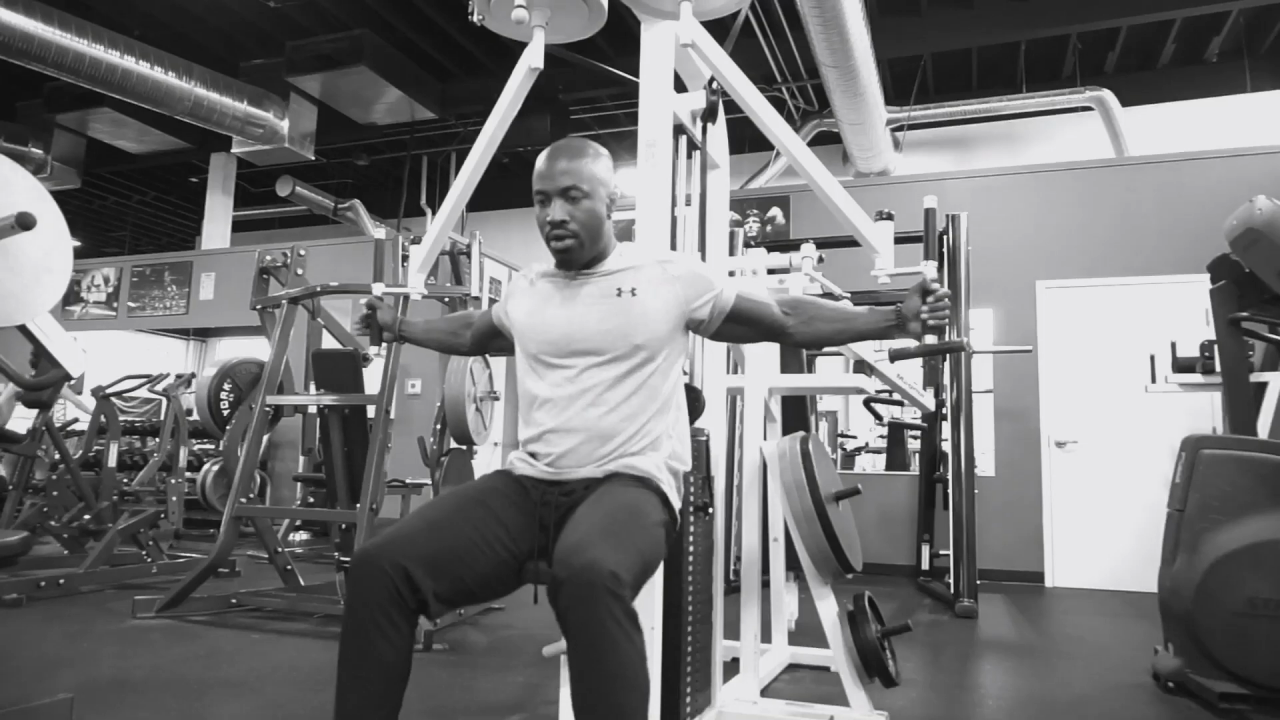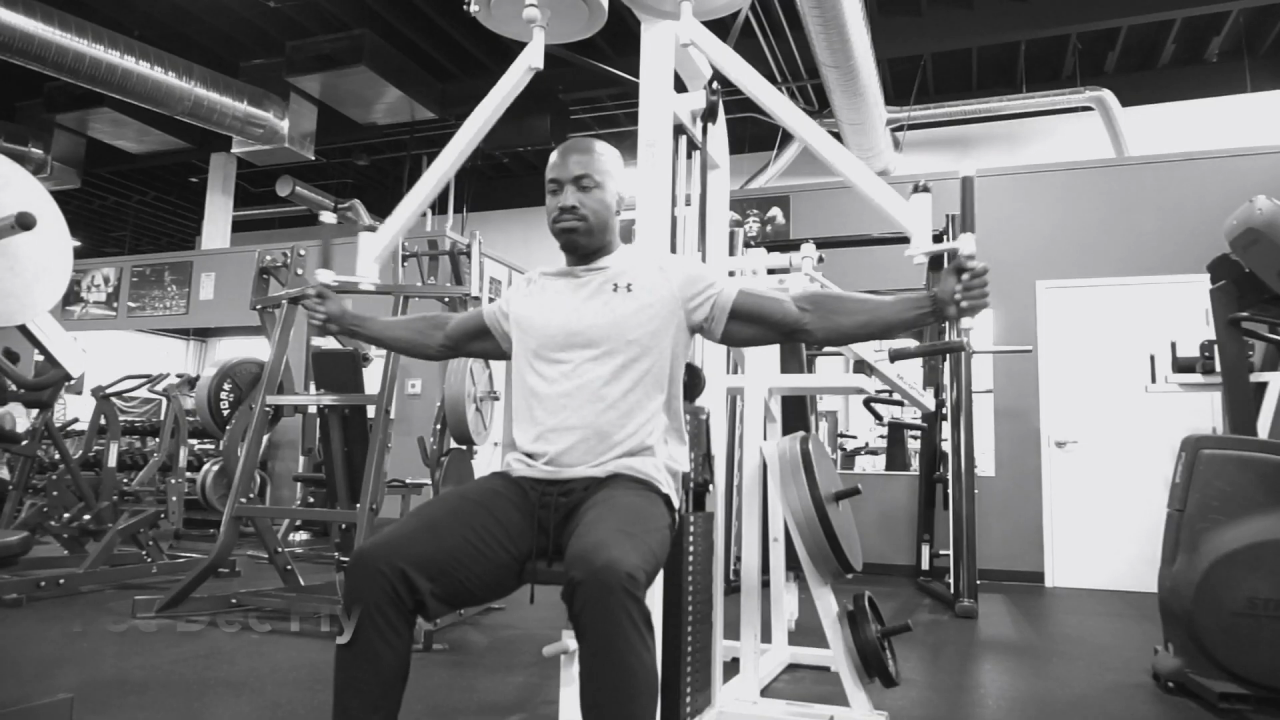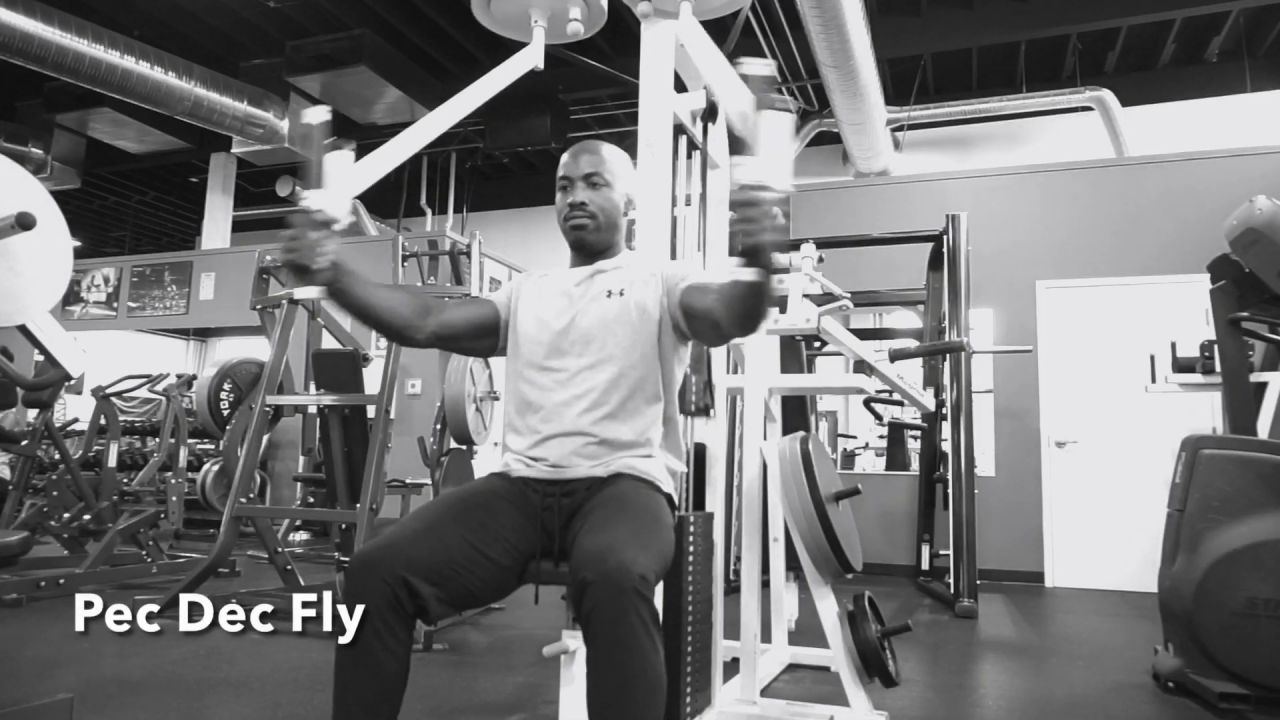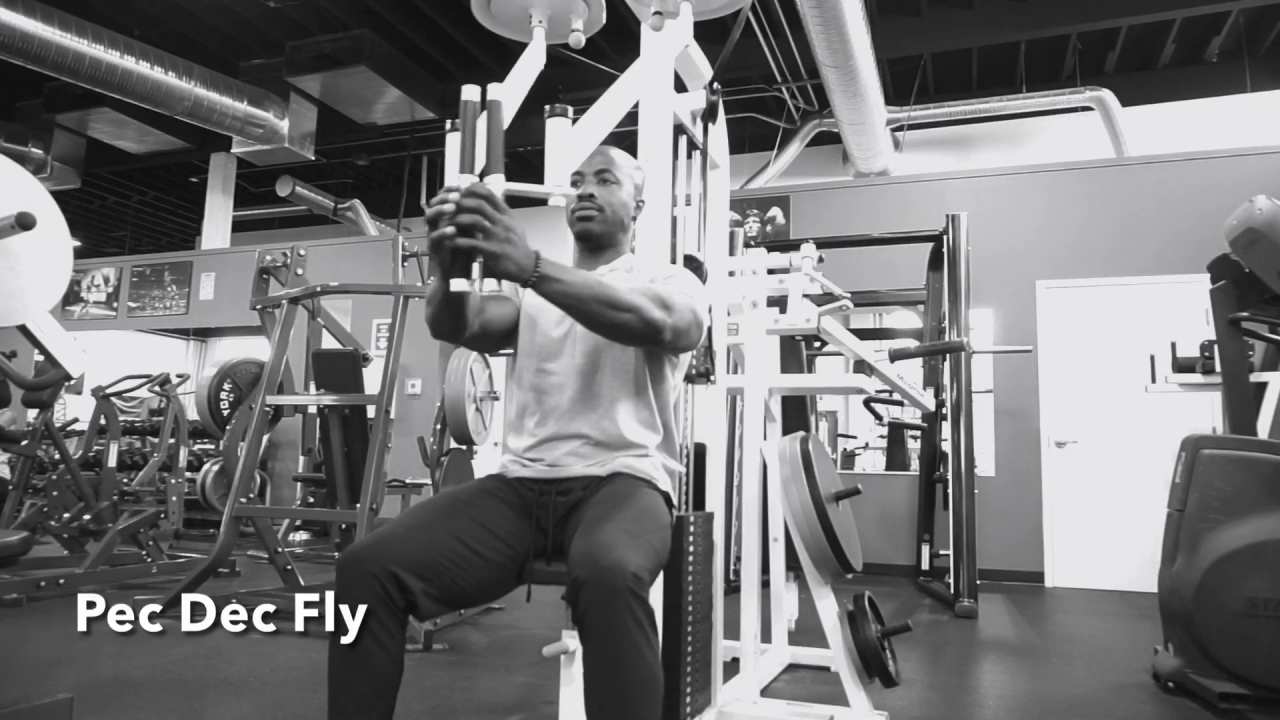
dt=0.5s
person 1, frame 1
left shoulder: (671, 276)
right shoulder: (524, 289)
left elbow: (786, 319)
right elbow: (472, 333)
left wrist: (897, 317)
right wrist: (398, 326)
left hip: (628, 482)
right hip: (528, 484)
left knee: (587, 572)
right knee: (382, 566)
person 1, frame 2
left shoulder: (670, 279)
right shoulder: (526, 294)
left elbow: (805, 316)
right elbow: (443, 336)
left wrist: (934, 303)
right wrist: (344, 319)
left hip: (626, 481)
right hip: (523, 483)
left knee: (604, 574)
right knee: (379, 566)
person 1, frame 3
left shoulder: (662, 281)
right shoulder: (526, 292)
left elbow: (730, 312)
right elbow: (426, 321)
left wrist: (757, 263)
right wrist: (335, 276)
left hip: (624, 481)
right hip: (521, 485)
left knee: (615, 577)
right knee: (377, 570)
person 1, frame 4
left shoulder: (670, 282)
right shoulder: (531, 293)
left elbow: (653, 324)
right elbow: (459, 323)
left wrist: (531, 265)
right wrist: (449, 265)
left hip: (621, 481)
right hip: (520, 485)
left knee: (609, 575)
right knee: (369, 566)
